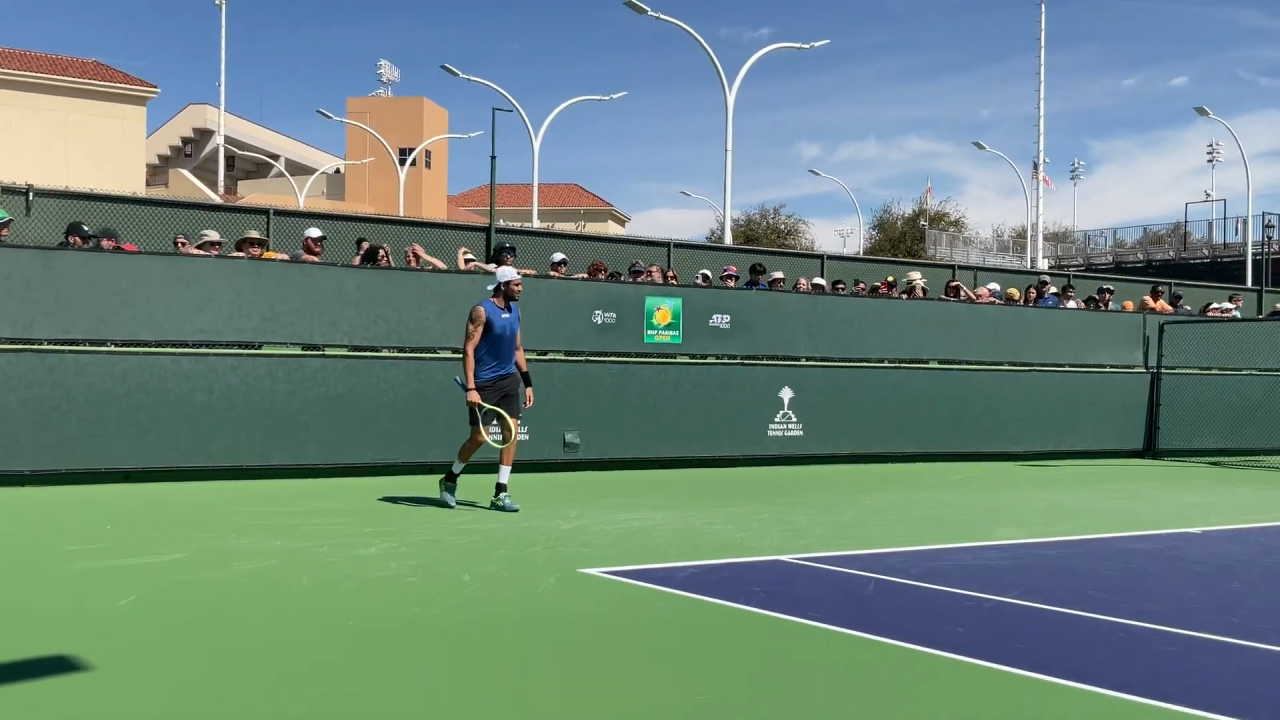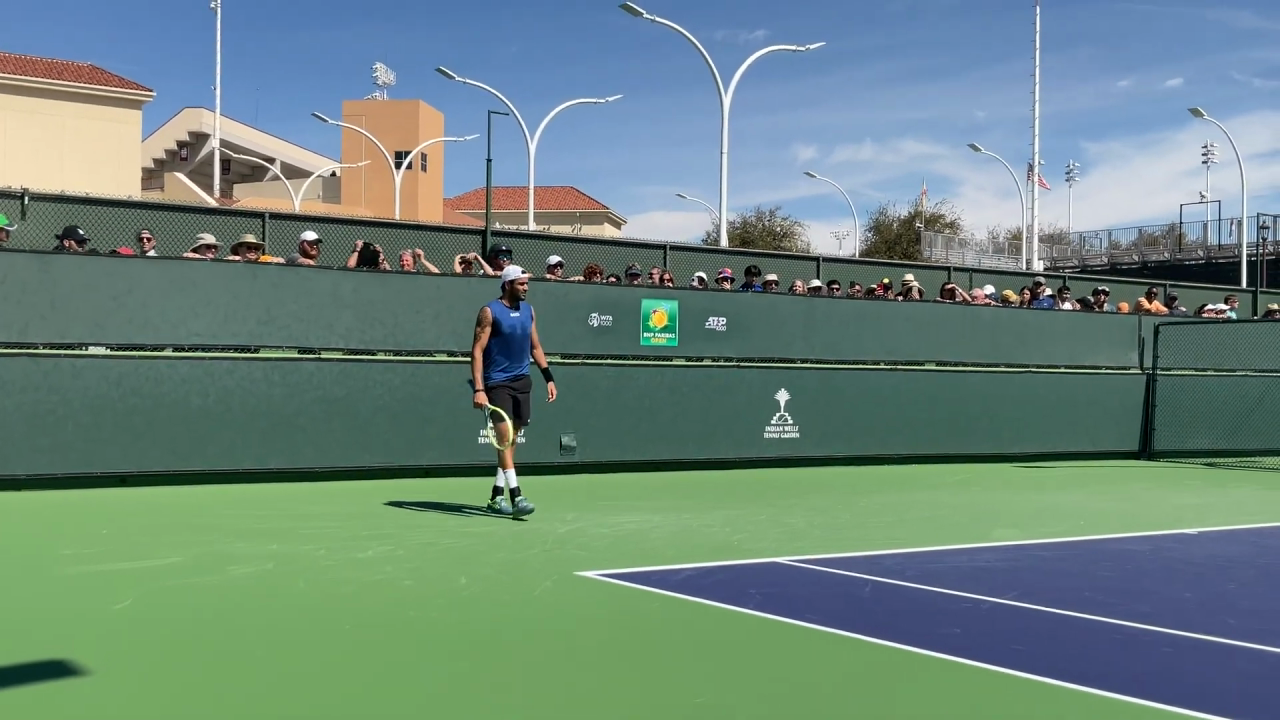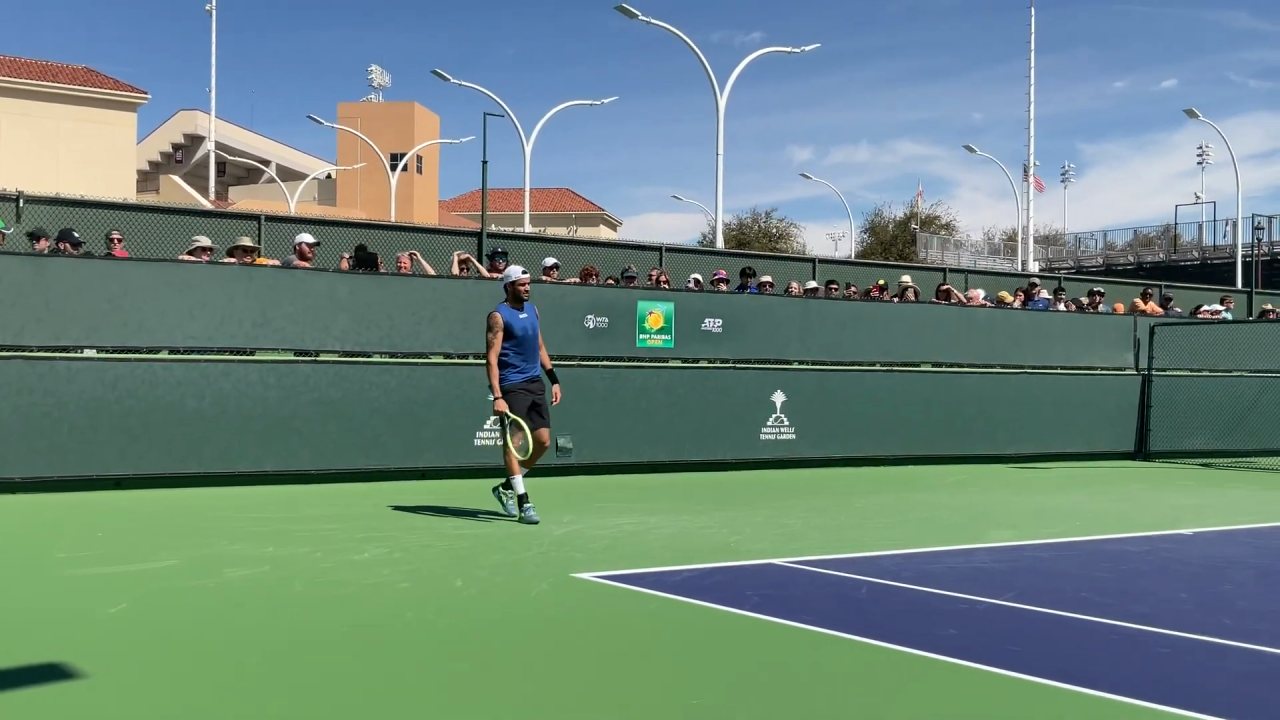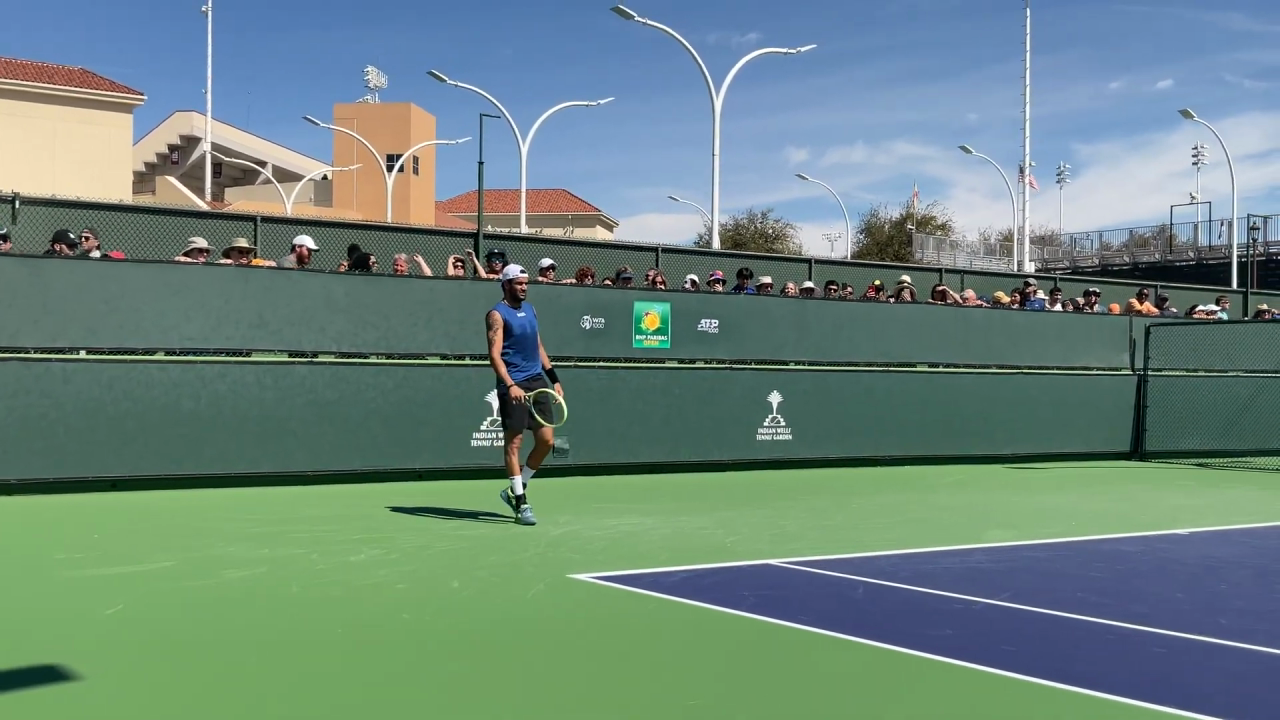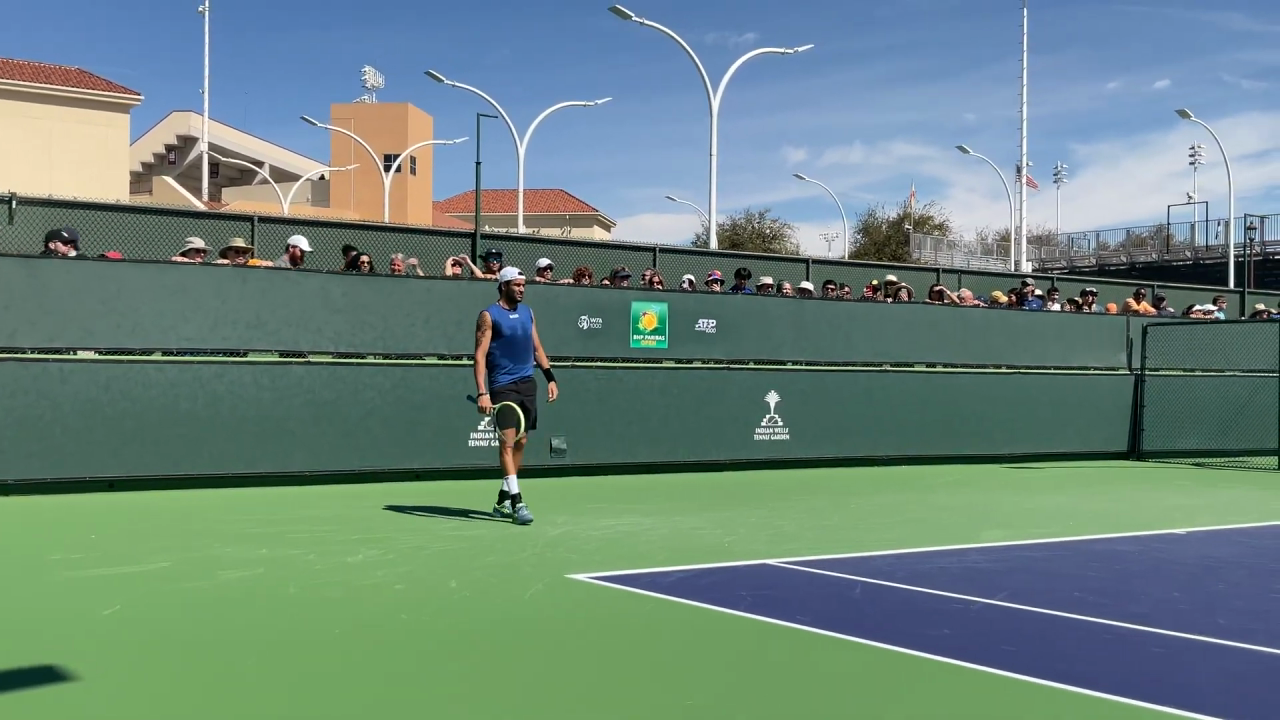
dt=0.4s
person 1, frame 1
left shoulder: (515, 311)
right shoulder: (482, 311)
right elbow: (468, 350)
left wrist: (527, 383)
right wrist: (470, 388)
left hip: (509, 380)
right hip: (484, 382)
left knee: (512, 432)
right knee: (479, 437)
left ankle: (500, 494)
right ankle: (449, 480)
person 1, frame 2
left shoulder: (528, 310)
right shoulder: (490, 312)
left elbow: (535, 347)
right elbow: (477, 351)
left wrist: (549, 378)
right wrist: (478, 389)
left hip: (522, 381)
right hip: (498, 383)
left knee: (512, 439)
right knee: (505, 437)
left ankle: (496, 498)
right ankle: (516, 497)
person 1, frame 3
left shoulder: (532, 310)
right shoulder: (498, 316)
right elbow: (492, 358)
left wrist: (554, 380)
right wrist: (497, 396)
left hip: (536, 384)
right hip: (513, 386)
left knee: (542, 442)
left ankle: (506, 487)
right ankle: (524, 504)
person 1, frame 4
left shoulder: (530, 309)
right shoulder: (497, 314)
right elbow: (495, 355)
left wrist: (554, 379)
right wrist: (510, 385)
left hip: (538, 382)
right hip: (514, 386)
left knee: (546, 441)
right knee: (513, 443)
left ankle: (516, 490)
right ankle: (522, 504)
person 1, frame 5
left shoulder: (528, 312)
right shoulder: (489, 315)
left elbow: (537, 348)
right elbow: (480, 356)
left wrist: (550, 378)
right wrist: (482, 393)
left hip: (527, 384)
right hip: (502, 386)
left knee: (520, 443)
right knee: (507, 443)
left ankle: (503, 501)
right ankle: (517, 503)
